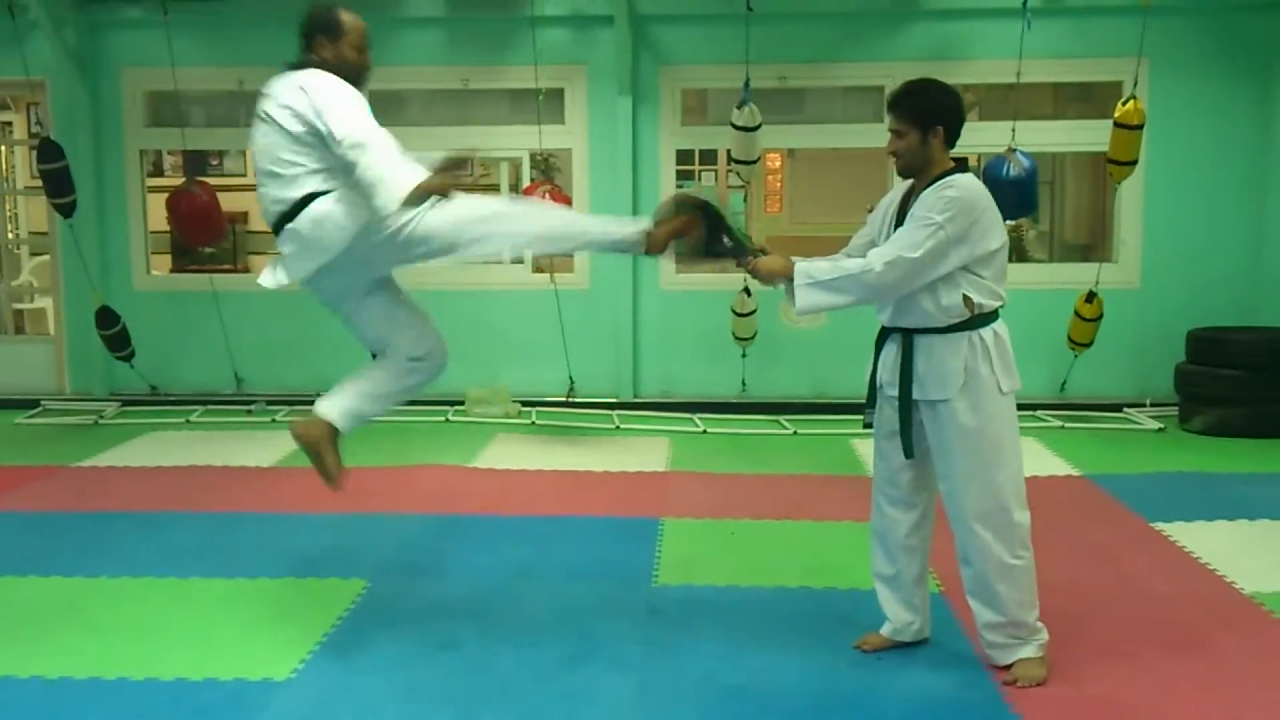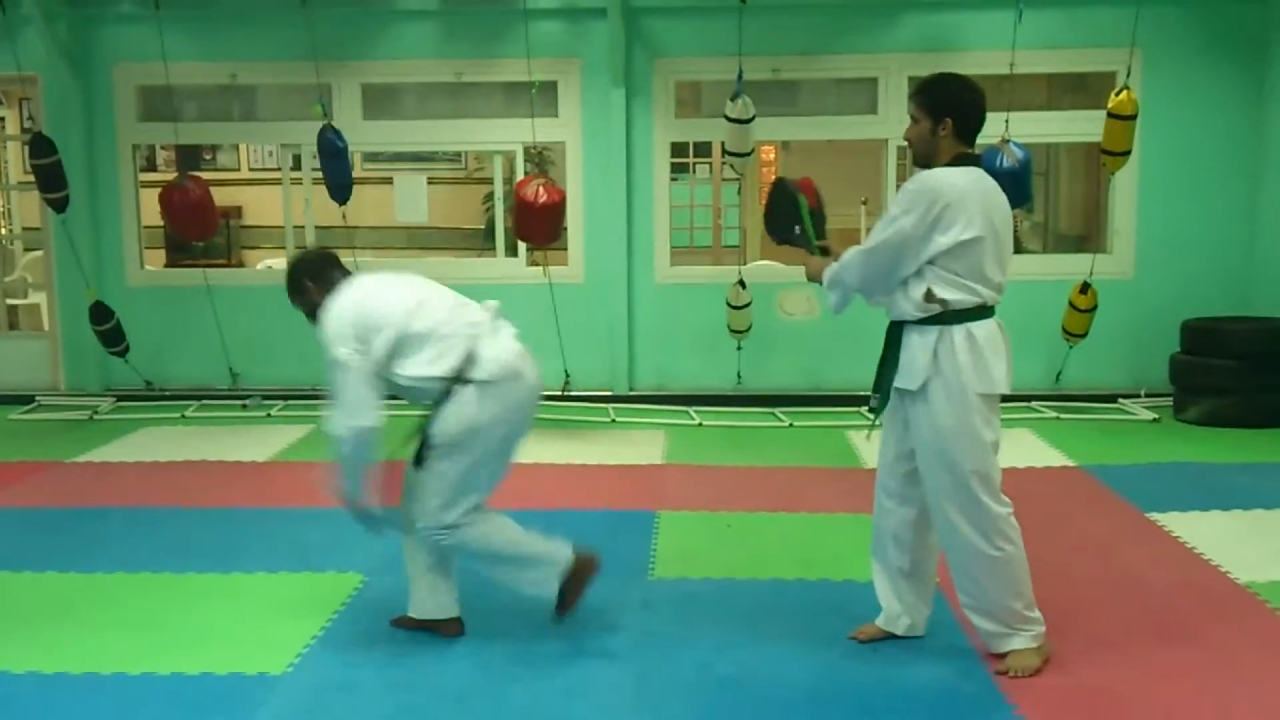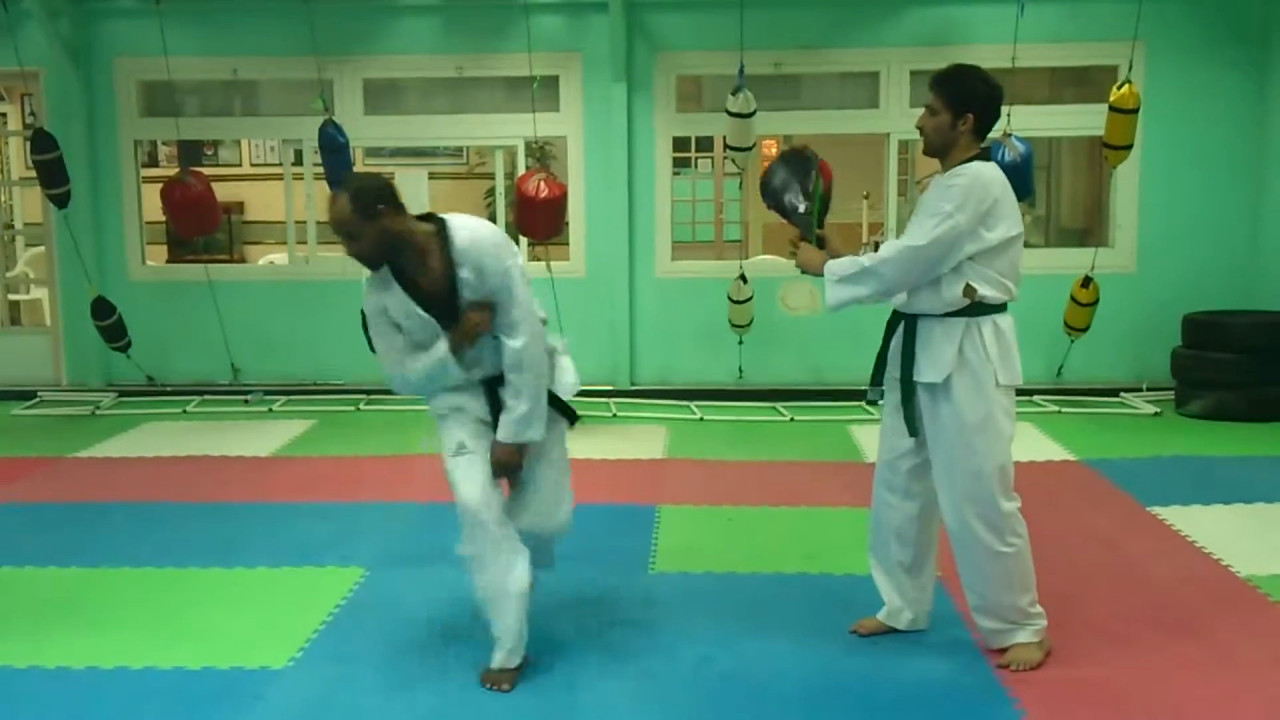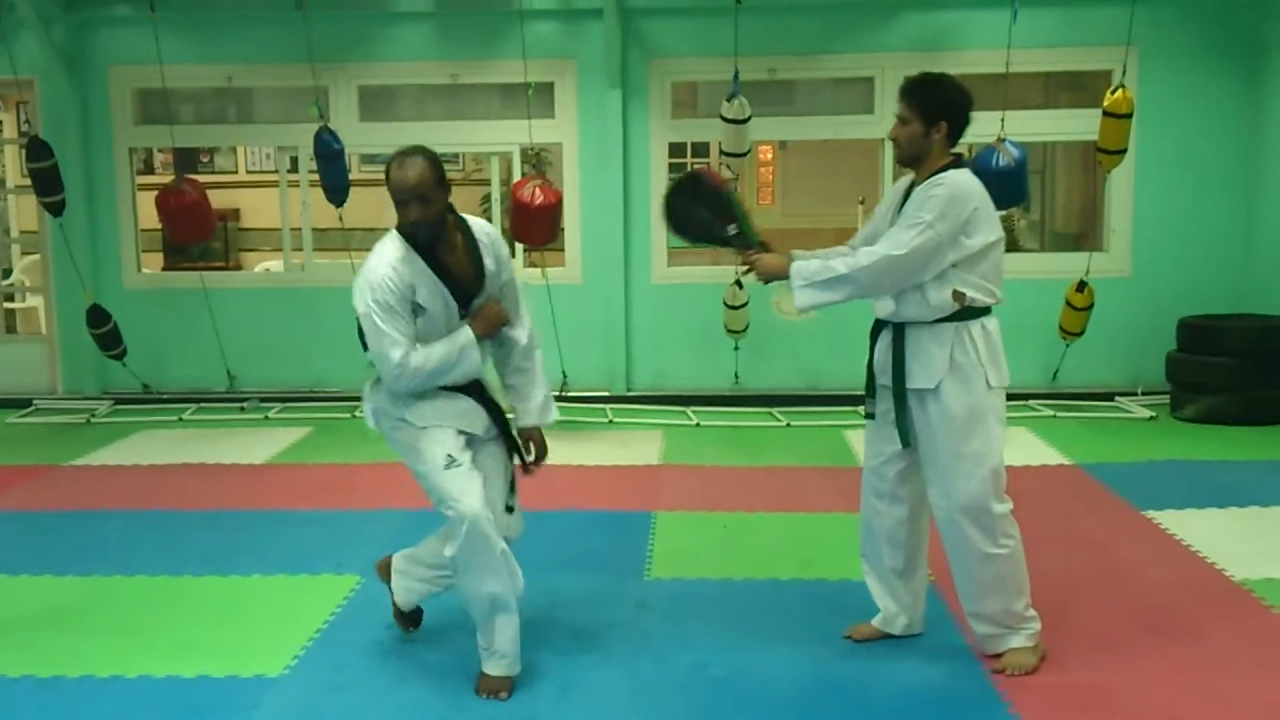
dt=0.4s
person 1, frame 1
left shoulder: (961, 201)
right shoulder: (904, 198)
left elbow: (885, 270)
right elbow: (869, 272)
left wrist: (787, 270)
right wrist: (794, 268)
left hip: (962, 367)
right hip: (907, 363)
left knee: (986, 507)
right knee: (896, 496)
left ankle: (1020, 641)
right ankle: (905, 620)
person 1, frame 2
left shoulder: (931, 188)
right shoulder: (981, 189)
left elbow: (874, 263)
left wrist: (827, 274)
right wrist: (847, 271)
left hip: (950, 360)
right hip: (926, 357)
left knee: (968, 501)
right knee: (899, 491)
left ankle: (1020, 631)
right ankle: (902, 614)
person 1, frame 3
left shoulder: (976, 183)
right shoulder: (948, 184)
left elbow: (905, 261)
right elbow: (913, 266)
left wrist: (827, 267)
right wrist: (837, 260)
left hip: (966, 355)
right hip: (919, 349)
left knee: (977, 497)
right knee: (900, 484)
left ankle: (1021, 626)
right ankle: (904, 607)
person 1, frame 4
left shoulder: (956, 193)
right shoulder: (906, 191)
left elbow: (882, 267)
right elbow: (859, 251)
left wrist: (792, 272)
right wrist: (789, 256)
left hip: (953, 359)
right hip: (902, 355)
left knee: (969, 500)
right knee: (887, 488)
left ankle: (1015, 632)
right ankle: (898, 613)
person 2, frame 1
left shoulder: (284, 97)
right shoulder: (321, 86)
right elbow: (358, 142)
left wrist: (425, 170)
right wrist: (412, 185)
left hip: (318, 255)
right hip: (333, 227)
left knee: (417, 355)
right knee: (510, 218)
left ankle: (326, 421)
person 2, frame 2
left shoulder: (338, 323)
right shoulder: (384, 287)
left elbow: (356, 421)
left wrist: (356, 494)
left hip: (486, 392)
right hip: (502, 369)
left knee: (444, 518)
right knee: (422, 503)
left ankle: (565, 568)
right ankle: (436, 610)
person 2, frame 3
left shoulder: (479, 241)
right shoulder: (378, 291)
left elbow: (524, 340)
right elbow: (403, 376)
left wrist: (516, 432)
right wrist: (454, 344)
left hip: (528, 377)
right hip: (459, 390)
left knee: (544, 514)
right knee: (479, 507)
left ankle: (524, 562)
right ankle: (508, 647)
person 2, frame 4
left shoulder: (486, 240)
right shoulder: (384, 272)
left elbow: (516, 334)
right elbow: (400, 368)
left wrist: (531, 415)
right wrist: (474, 333)
left hip: (468, 396)
right hip: (413, 408)
left knee: (495, 526)
right knee: (472, 518)
left ankle: (402, 572)
right ankle: (500, 657)
